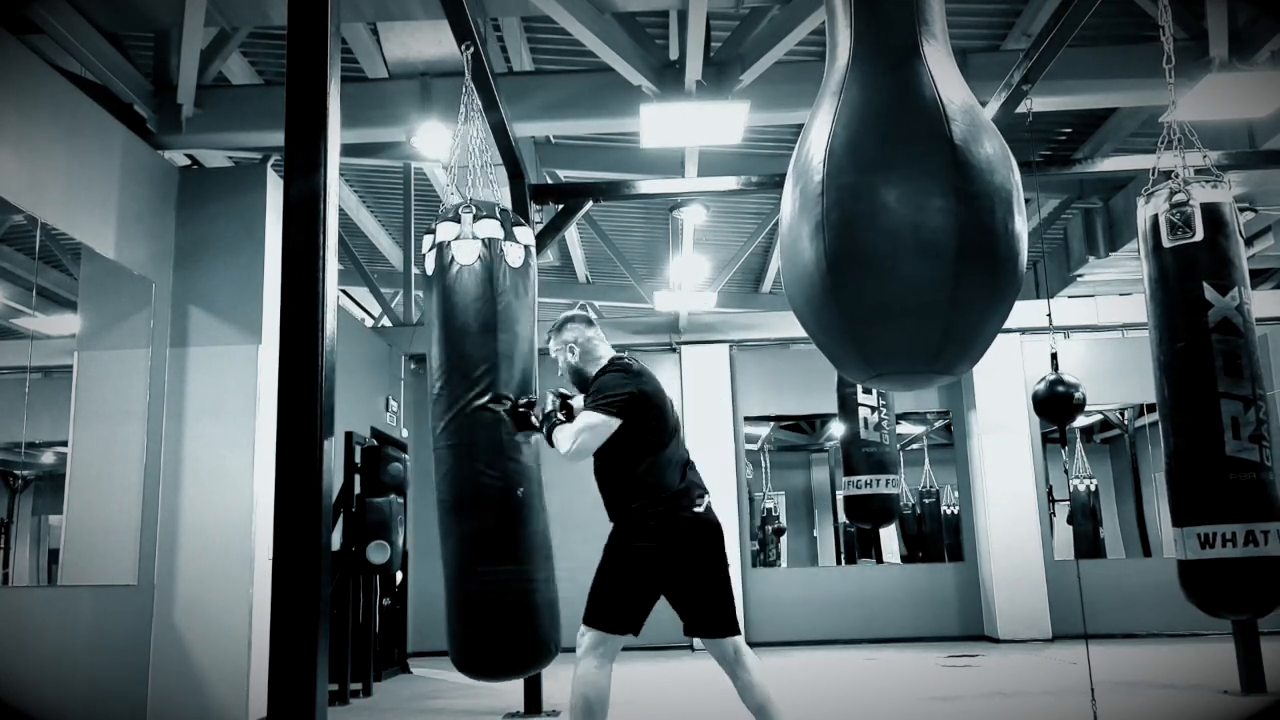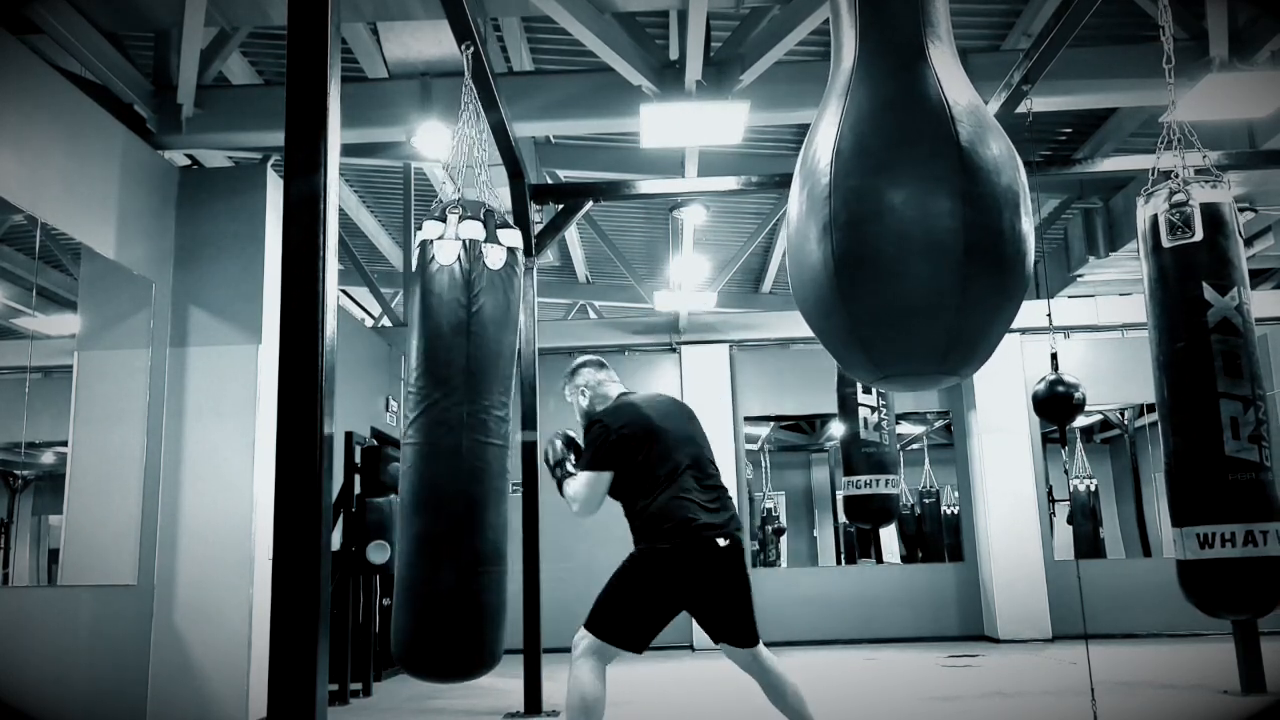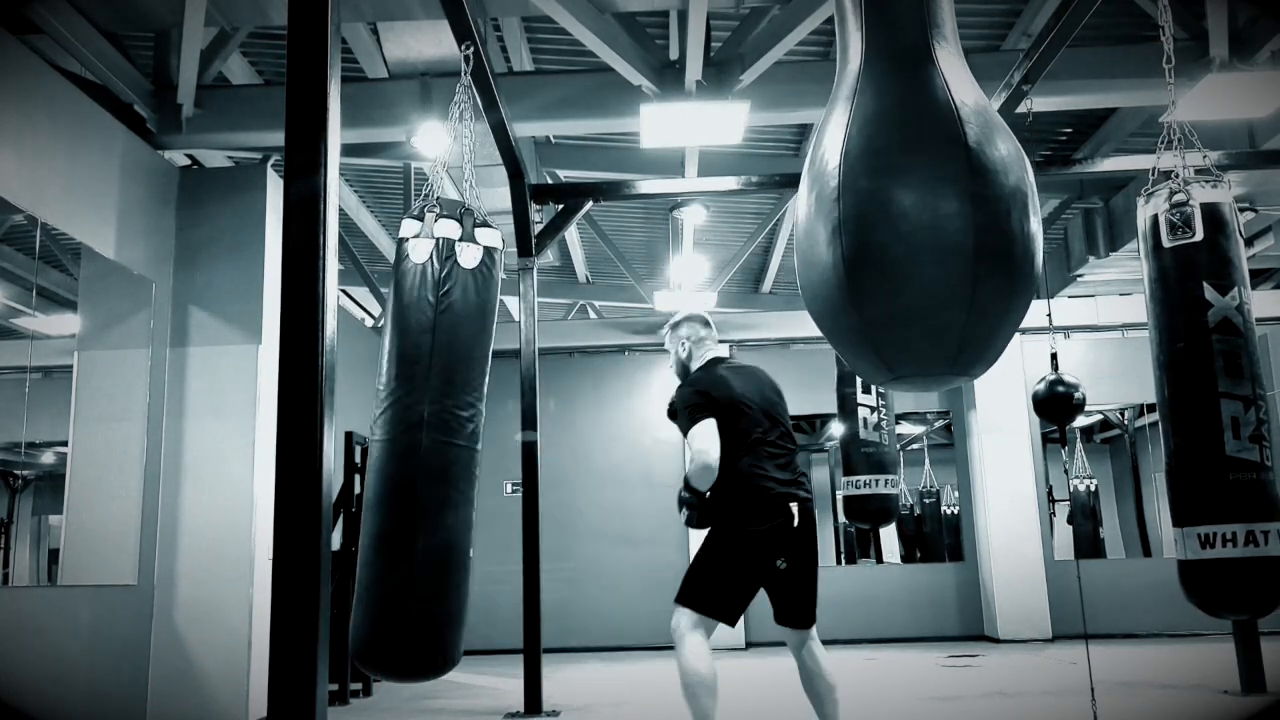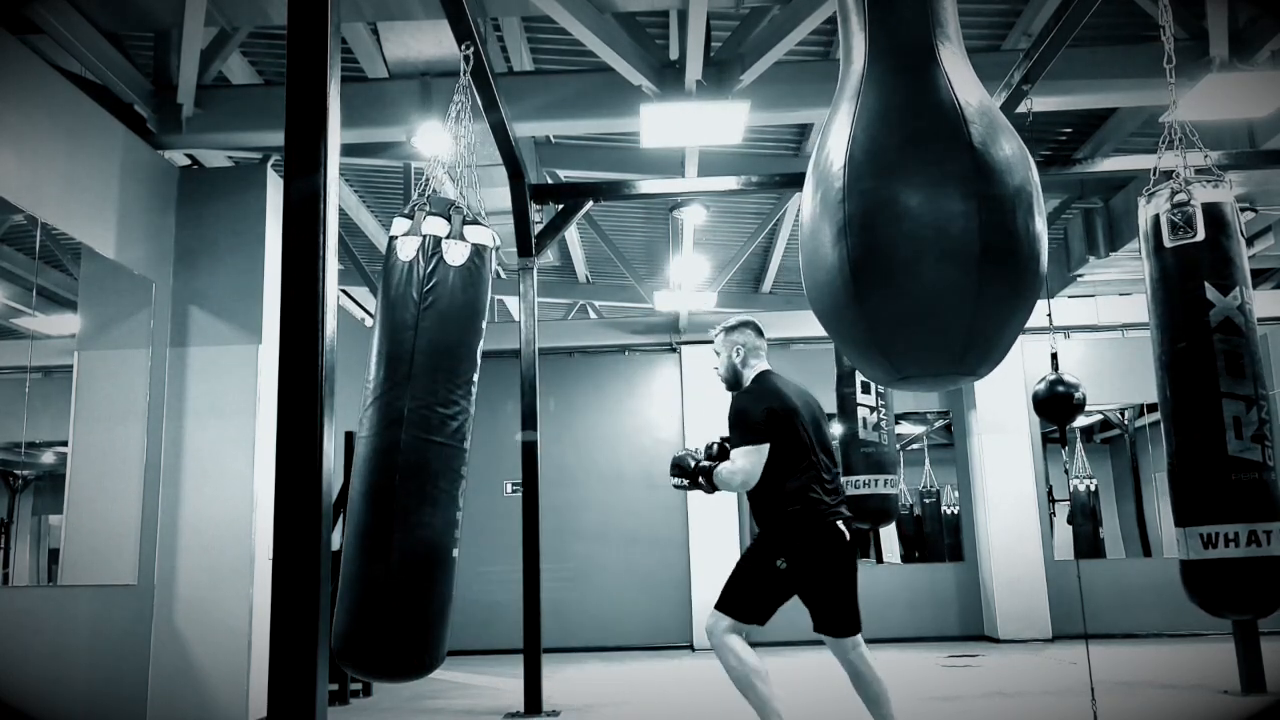
dt=0.3s
person 1, frame 1
left shoulder: (617, 379)
right shoulder: (627, 372)
left elbow: (576, 446)
left wrist: (548, 421)
right wrist: (561, 413)
left hip: (651, 528)
right hip: (696, 523)
left knee: (594, 648)
right knee: (729, 645)
person 1, frame 2
left shoulder: (607, 422)
right shoulder: (671, 406)
left elbow: (584, 504)
left wrist: (562, 468)
left hip: (672, 551)
right hip: (723, 547)
left knee: (588, 653)
right knee: (749, 652)
person 1, frame 3
left shoulder: (695, 389)
right shoulder: (762, 379)
left elbow: (706, 460)
left wrist: (694, 495)
left hip: (747, 524)
right hip: (797, 521)
left knee: (687, 627)
right knee: (803, 641)
person 1, frame 4
left shoulder: (752, 399)
right shoulder: (797, 394)
left elbow: (744, 476)
left wrist: (698, 470)
right wrist: (728, 455)
left hip: (793, 536)
right hip: (833, 533)
left knee: (722, 628)
right knee: (848, 646)
